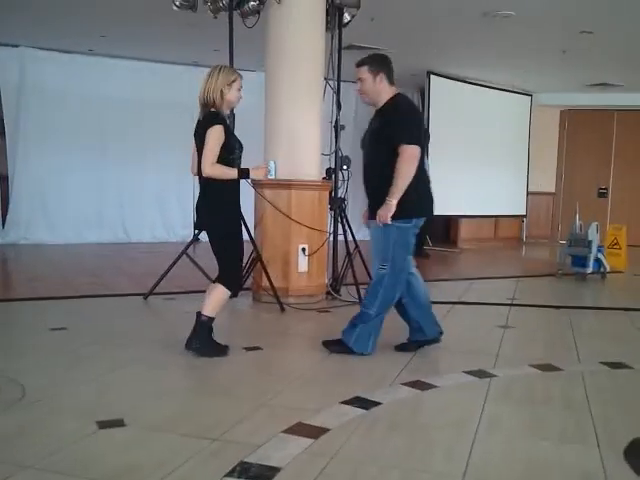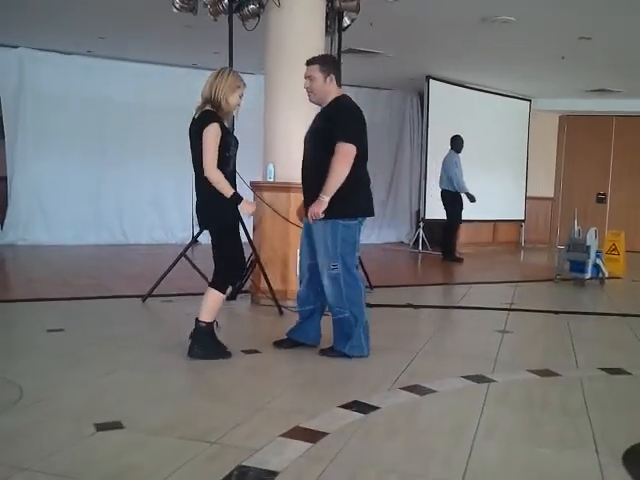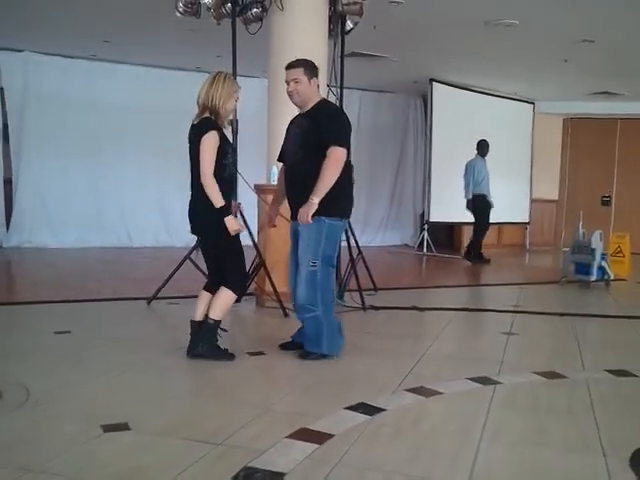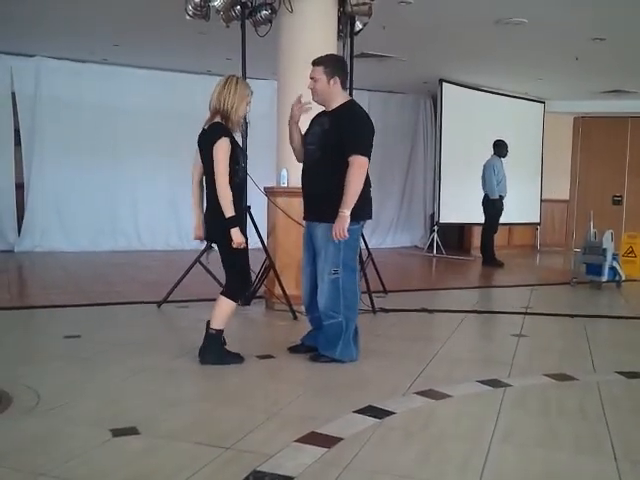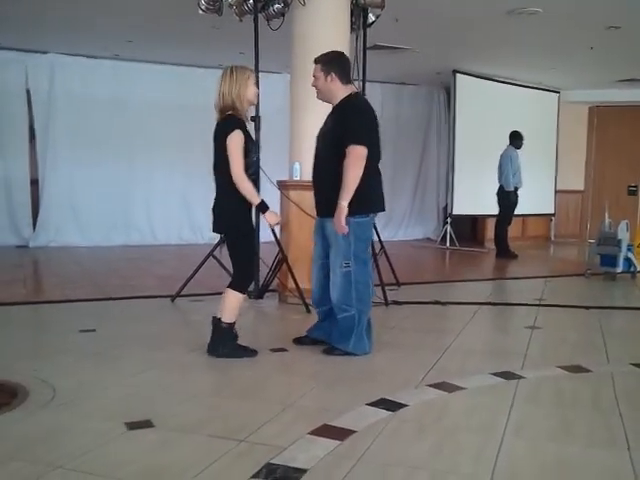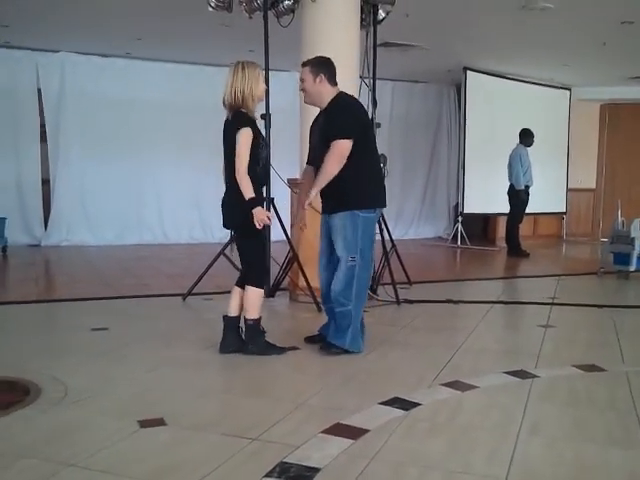
dt=0.7s
person 1, frame 1
left shoulder: (402, 110)
right shoulder: (383, 113)
left elbow: (409, 157)
left wrist: (391, 202)
right wrist: (380, 204)
left hip: (399, 208)
right hip: (385, 207)
left knee: (386, 272)
right knee: (400, 270)
left ankle: (358, 339)
right ankle: (425, 330)
person 1, frame 2
left shoulder: (344, 111)
right shoulder: (326, 114)
left elbow: (345, 156)
left wrist: (324, 198)
right wrist: (309, 202)
left hip: (340, 210)
right hip: (320, 209)
left knee: (339, 275)
right knee: (311, 274)
left ankle: (352, 343)
right ankle: (305, 332)
person 1, frame 3
left shoulder: (331, 115)
right shoulder: (296, 122)
left elbow: (336, 158)
right elbow: (287, 167)
left wrist: (314, 200)
right wrist: (276, 202)
left hip: (326, 210)
right hip: (302, 210)
left knee: (315, 274)
right knee: (301, 276)
left ankle: (325, 341)
right ankle: (310, 334)
person 1, frame 4
left shoulder: (355, 118)
right shoulder: (320, 119)
left elbow: (358, 166)
right elbow: (303, 155)
left wrist: (345, 213)
right wrist: (293, 123)
left hip: (339, 216)
right hip: (315, 214)
left knee: (335, 280)
right knee: (313, 280)
left ankle: (340, 346)
right ankle: (319, 336)
person 1, frame 5
left shoulder: (356, 109)
right shoulder: (338, 111)
left elbow: (356, 157)
left wrist: (343, 204)
left hip: (353, 209)
right hip: (329, 208)
left knee: (349, 273)
right knee: (324, 273)
left ankle: (353, 340)
right ankle: (327, 329)
person 1, frame 6
left shoulder: (346, 107)
right shoulder: (321, 119)
left elbow: (340, 152)
right elbow: (312, 166)
left wrist: (313, 191)
right wrist: (302, 207)
left hip: (358, 203)
right hip: (335, 203)
left knee: (350, 266)
right knee: (329, 268)
left ankle: (347, 337)
right ankle: (334, 328)
person 2, frame 1
left shoulder: (205, 120)
right shoulder: (216, 122)
left elbow: (195, 168)
right elbow: (209, 168)
left wrist: (235, 167)
right wrist: (248, 173)
left hip: (214, 208)
right hip: (221, 209)
left knee: (227, 271)
right knee: (232, 274)
left ankle: (201, 333)
right ankle: (199, 335)
person 2, frame 2
left shoulder: (202, 119)
right shoulder: (212, 120)
right elbow: (211, 170)
right wrist: (238, 200)
left hip: (213, 205)
right hip: (218, 207)
left knee: (232, 267)
right knee: (227, 270)
left ankle: (204, 331)
right ankle: (202, 339)
person 2, frame 3
left shoulder: (198, 125)
right shoulder: (211, 127)
right elbow: (207, 176)
left wrist: (225, 204)
right wrist: (226, 213)
left hip: (203, 212)
right hip: (213, 214)
left knee: (217, 276)
right knee: (236, 276)
left ankle: (199, 338)
right ankle: (206, 339)
person 2, frame 4
left shoulder: (207, 131)
right shoulder: (222, 134)
left elbow: (197, 179)
right elbow: (222, 184)
left wrist: (201, 219)
right wrist: (233, 225)
left hip: (216, 218)
right hip: (226, 219)
left knee: (238, 280)
right knee: (238, 282)
left ankle: (212, 339)
right ankle: (212, 346)
person 2, frame 5
left shoulder: (224, 124)
right shoulder: (235, 124)
right elbow: (238, 174)
right wrist: (263, 207)
left hip: (228, 209)
right hip: (235, 210)
left knee: (242, 273)
right knee: (244, 274)
left ankle: (219, 337)
right ankle: (225, 340)
person 2, frame 6
left shoulder: (234, 119)
right shoulder: (244, 121)
right elbow: (241, 170)
right wrist: (255, 205)
left hip: (238, 205)
right hip: (245, 207)
left knee: (249, 271)
right knee: (258, 270)
left ankle: (231, 336)
right ankle: (254, 338)
person 3, frame 1
left shoulder: (421, 151)
right shoulder: (414, 151)
right elbow: (409, 171)
left wrist: (427, 188)
right wrist: (409, 190)
left hip: (421, 189)
right hip: (415, 189)
left knee: (417, 218)
right knee: (420, 218)
left ankle: (417, 248)
right ankle: (417, 248)
person 3, frame 2
left shoulder: (454, 158)
right shoulder: (451, 159)
right elbow: (456, 179)
left wrist: (464, 192)
right wrist: (467, 193)
left hip: (452, 194)
right hip: (451, 194)
left knee: (453, 223)
right knee: (453, 223)
left ankle: (448, 252)
right ankle: (448, 254)
person 3, frame 3
left shoulder: (483, 163)
right shoulder: (472, 163)
right elbow: (468, 183)
left wrist: (488, 199)
right wrist: (469, 200)
left hip: (483, 199)
right hip: (476, 199)
left knee: (482, 226)
right knee: (481, 226)
left ankle: (476, 254)
right ankle: (471, 253)
person 3, frame 4
left shoulder: (498, 162)
right shoulder: (491, 163)
right elbow: (490, 184)
right wrist: (496, 200)
left hip: (497, 200)
right hip: (492, 200)
left knee: (491, 229)
right knee: (489, 229)
left ankle: (489, 257)
right ankle: (488, 259)
person 3, frame 5
left shoulder: (512, 153)
right shoulder: (509, 153)
right elbow: (507, 174)
right wrist: (511, 192)
left hip: (509, 191)
right hip: (507, 192)
left knee: (504, 221)
right knee: (504, 221)
left ankle: (502, 249)
right ankle: (502, 250)
person 3, frame 6
left shoulder: (523, 151)
right shoulder: (518, 152)
right elbow: (517, 173)
left wrist: (523, 190)
right wrist: (521, 190)
left hip: (521, 189)
right hip: (518, 190)
left knee: (515, 219)
right knee: (515, 220)
left ankle: (513, 247)
right ankle: (514, 248)
